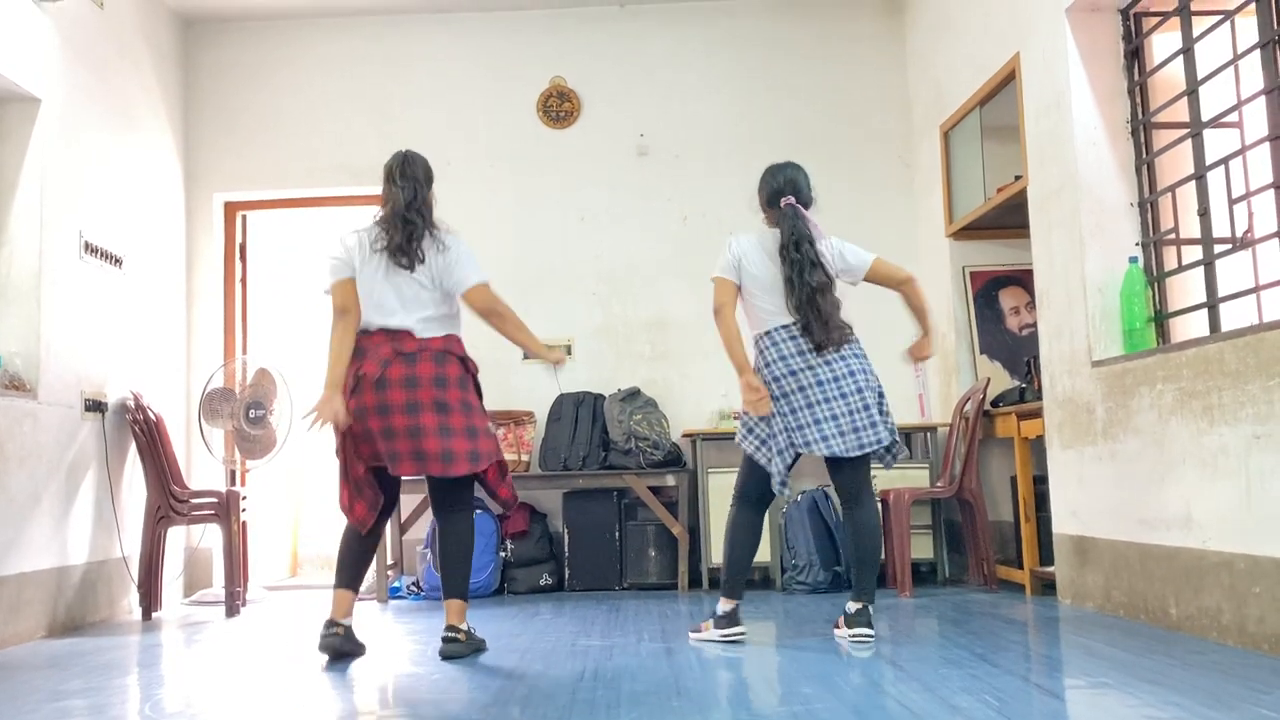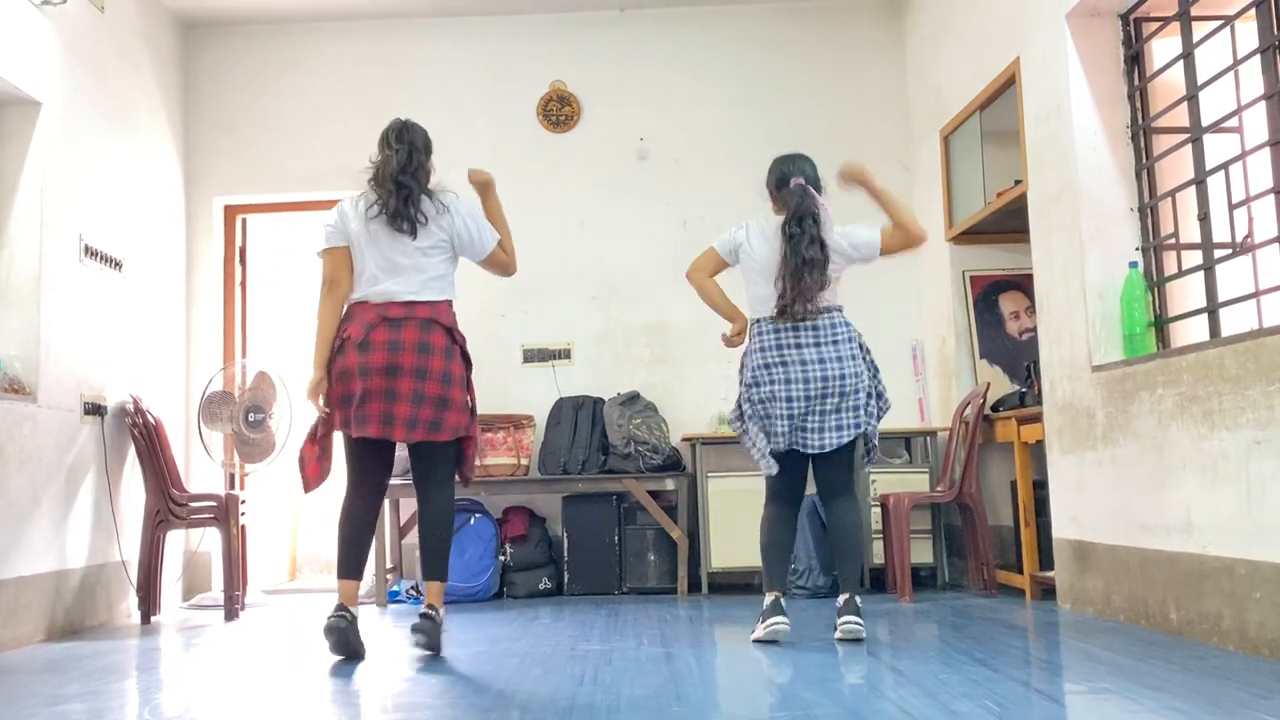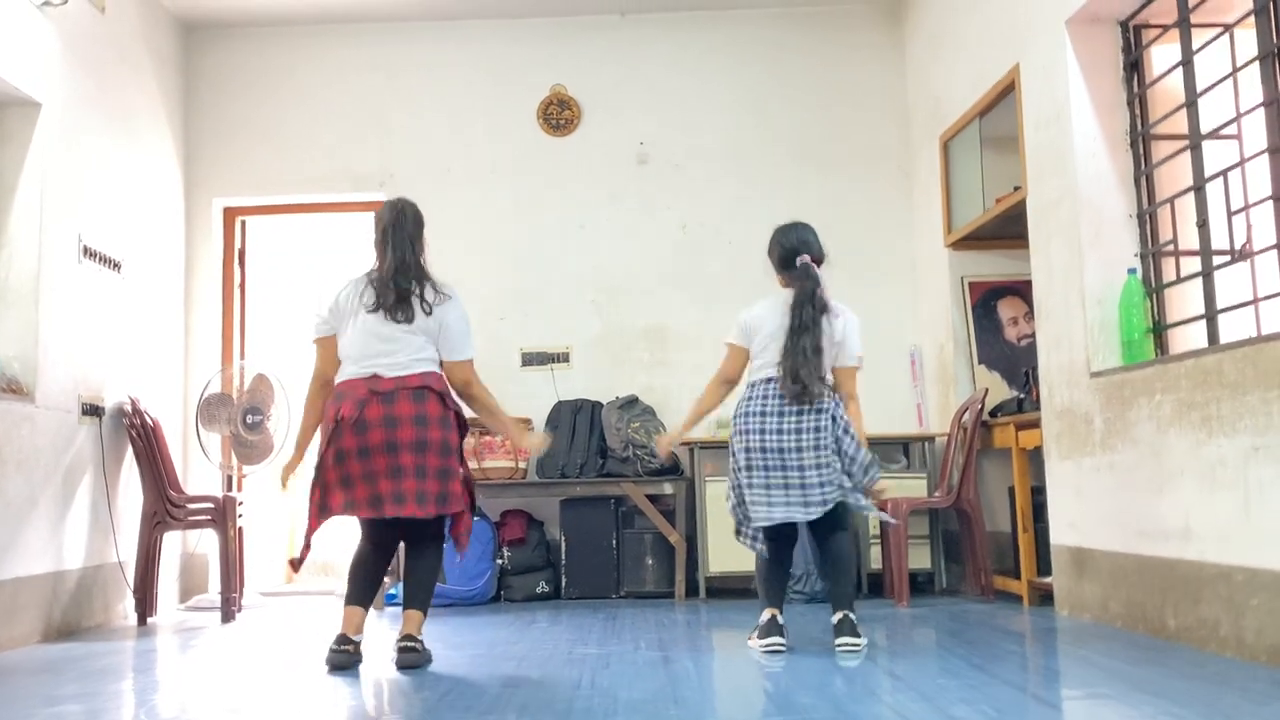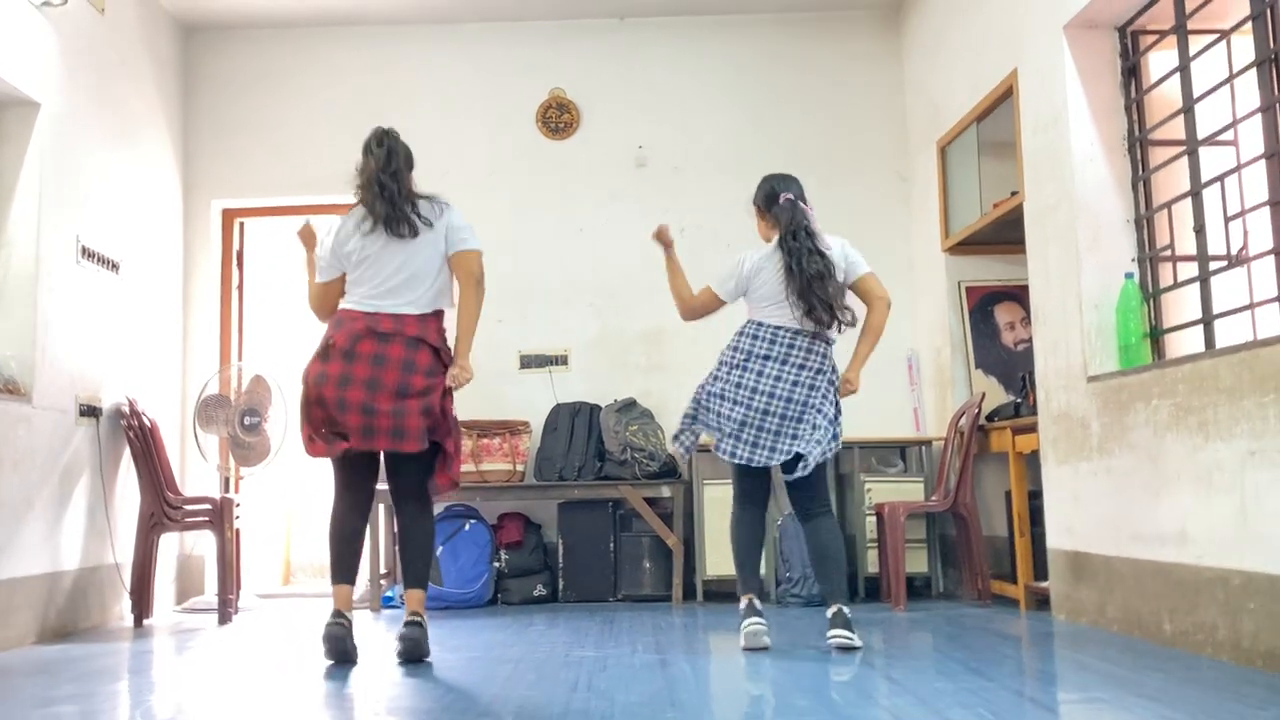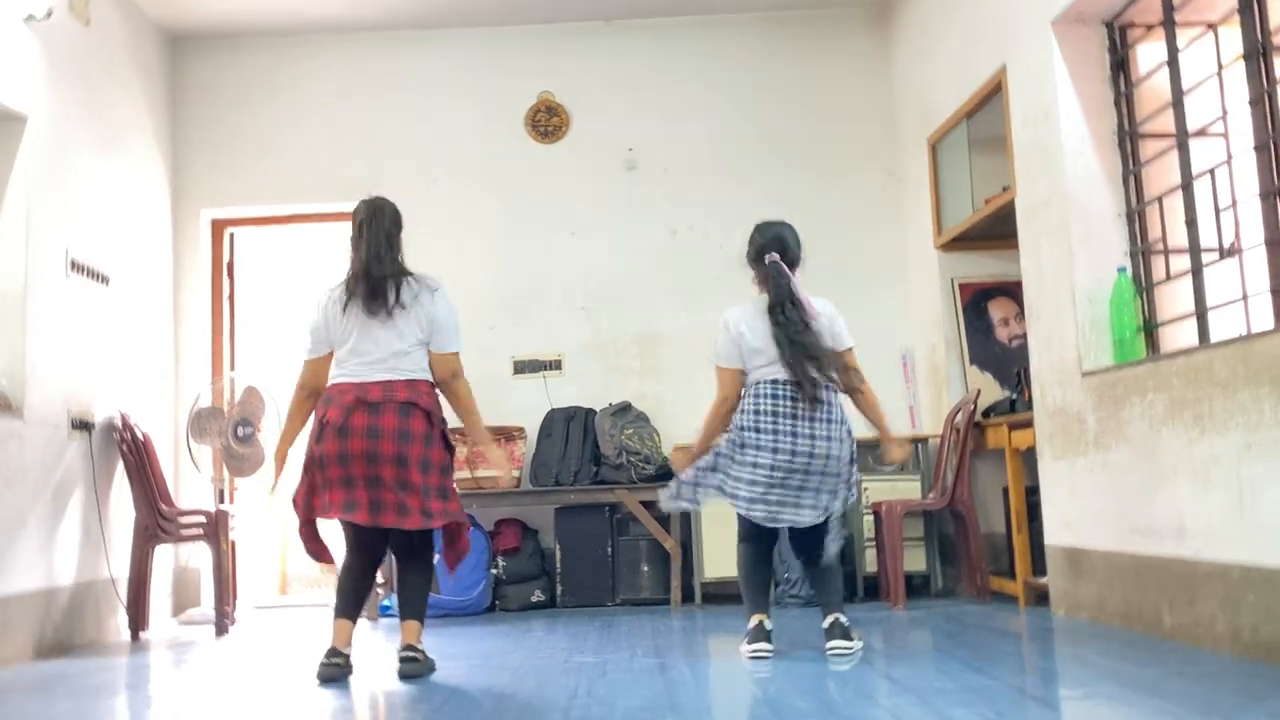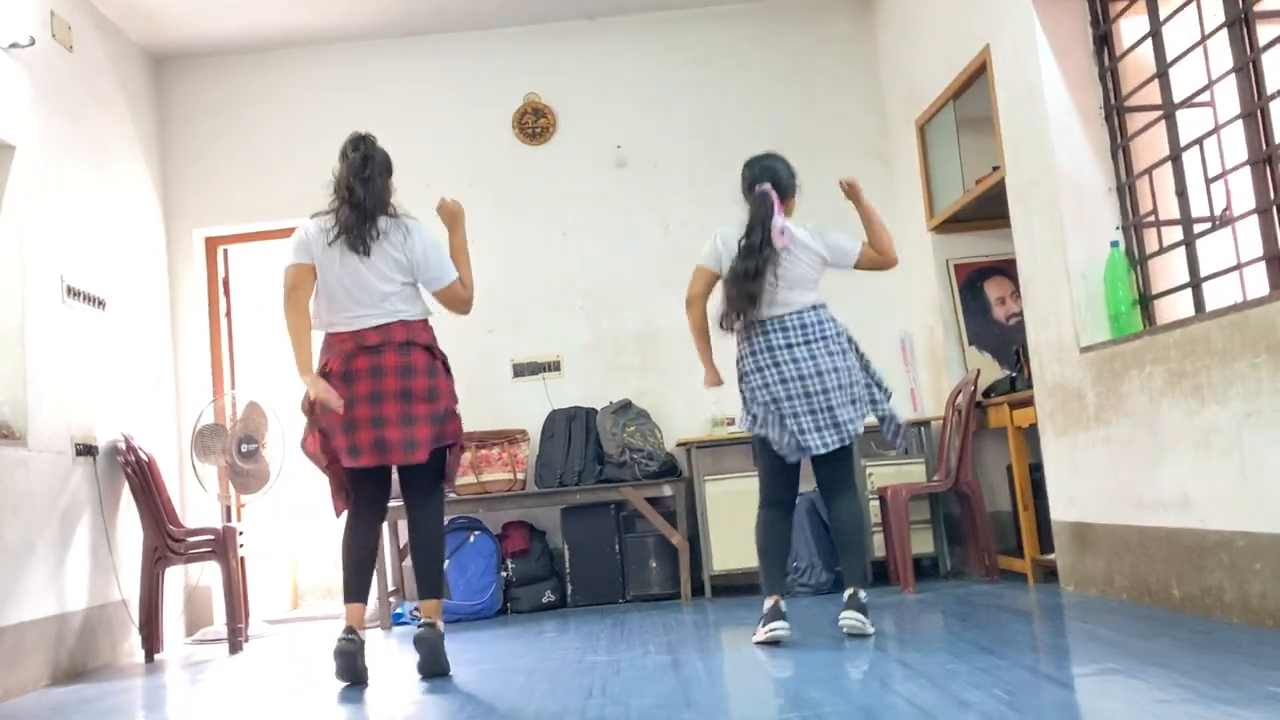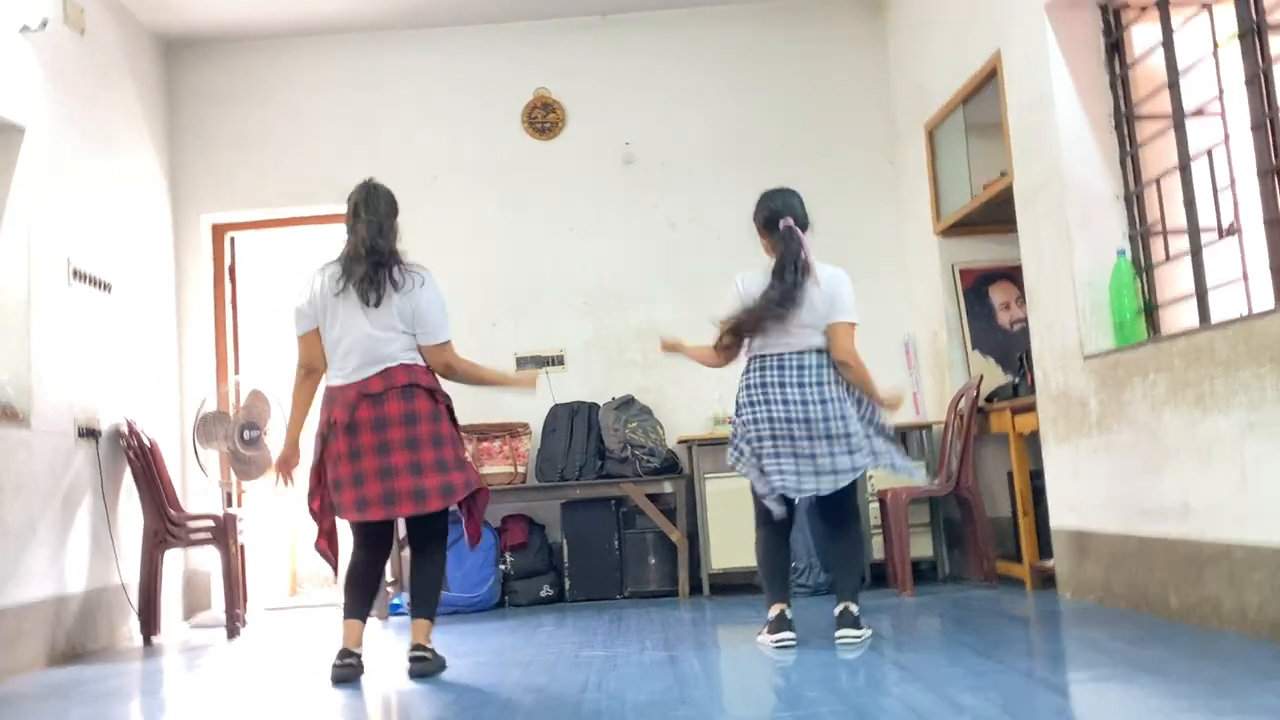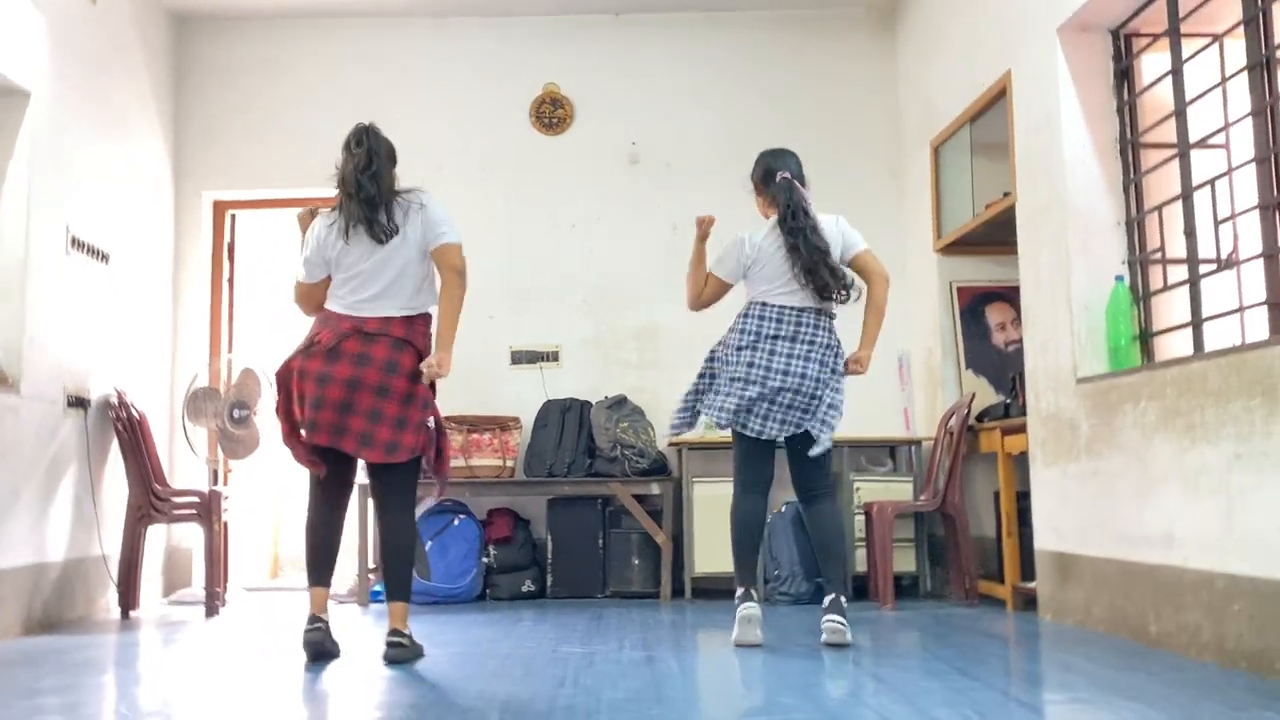
dt=0.3s
person 1, frame 1
left shoulder: (353, 243)
right shoulder: (447, 244)
left elbow: (344, 314)
right elbow: (484, 303)
left wrist: (333, 388)
right wrist: (536, 346)
left hip: (375, 374)
right hip: (441, 375)
left knee: (371, 504)
right knee: (454, 506)
left ankle: (338, 622)
right ankle: (456, 626)
person 1, frame 2
left shoulder: (348, 212)
right shoulder: (450, 208)
left elbow: (333, 290)
right elbow: (506, 264)
left wrist: (320, 366)
right wrist: (488, 193)
left hip: (364, 347)
right hip: (429, 347)
left knee: (365, 486)
right knee: (434, 485)
left ankle: (345, 608)
right ankle: (431, 609)
person 1, frame 3
left shoulder: (346, 295)
right shoulder: (442, 299)
left elbow: (323, 377)
right elbow: (461, 379)
left wrist: (299, 447)
right wrist: (511, 427)
left hip: (355, 417)
right hip: (421, 417)
left knee: (376, 539)
right knee: (425, 536)
left ankle: (348, 638)
right ankle: (410, 637)
person 1, frame 4
left shoulder: (347, 226)
right shoulder: (443, 216)
left elbow: (323, 306)
right elbow: (471, 280)
left wrist: (312, 252)
right wrist: (462, 354)
left hip: (351, 356)
right hip: (413, 358)
left knee: (352, 492)
right knee: (413, 496)
left ankle: (340, 615)
right ankle: (414, 616)
person 1, frame 5
left shoulder: (335, 300)
right shoulder: (427, 294)
left elbow: (312, 381)
right elbow: (447, 374)
left wrist: (283, 445)
right wrist: (483, 437)
left hip: (344, 423)
right hip: (407, 422)
left knee: (363, 549)
right knee: (415, 546)
left ankle: (337, 649)
right ankle: (410, 646)
person 1, frame 6
left shoulder: (311, 234)
right shoulder: (408, 232)
left elbow: (296, 300)
right elbow: (461, 300)
left wrist: (307, 374)
right wrist: (457, 230)
left hip: (347, 370)
right hip: (409, 365)
left knee: (364, 507)
right knee: (424, 500)
left ankle: (352, 632)
right ankle: (430, 623)
person 1, frame 7
left shoulder: (321, 283)
right shoulder: (416, 282)
left elbow: (310, 368)
right elbow: (441, 361)
left wrist: (291, 439)
right wrist: (506, 378)
left hip: (348, 419)
right hip: (411, 409)
left knee: (370, 544)
right knee: (428, 536)
left ankle: (350, 648)
right ankle: (422, 645)
person 1, frame 8
left shoulder: (327, 225)
right shoulder: (423, 208)
left elbow: (309, 303)
right elbow: (454, 270)
right wrist: (444, 346)
left hip: (334, 356)
right hip: (399, 358)
left knee: (328, 489)
right knee: (396, 500)
left ankle: (317, 620)
right ankle: (398, 631)
person 2, frame 1
left shoulder: (742, 248)
right shoulder: (831, 248)
left elbow: (721, 311)
right elbow: (904, 281)
left wrist: (748, 378)
right wrist: (925, 333)
left hip: (781, 373)
right hip: (842, 370)
left knee: (751, 499)
right knee: (856, 495)
left ankle: (727, 611)
right ankle: (859, 609)
person 2, frame 2
left shoulder: (749, 234)
right shoulder: (839, 236)
left elbow: (696, 273)
right elbow: (914, 236)
left wrist: (737, 318)
right wrist: (870, 185)
left hip: (771, 364)
right hip: (833, 359)
left knee: (782, 495)
right knee: (839, 491)
left ankle: (773, 601)
right ankle: (849, 599)
person 2, frame 3
left shoulder: (759, 312)
right shoulder: (841, 317)
left elbow: (724, 380)
right elbow: (847, 395)
left wrist: (681, 430)
right wrist: (858, 451)
left hip: (760, 426)
right hip: (817, 428)
left knee: (777, 536)
right knee: (832, 528)
left ankle: (771, 619)
right ankle: (845, 620)
person 2, frame 4
left shoulder: (751, 261)
right shoulder: (836, 250)
left elbow: (690, 309)
right elbow: (880, 301)
left wrist: (669, 252)
right wrist: (855, 367)
left hip: (749, 377)
right hip: (808, 387)
left knee: (749, 500)
right knee: (814, 506)
left ankle: (750, 604)
right ankle: (838, 612)
person 2, frame 5
left shoulder: (735, 320)
right shoulder: (823, 311)
left elbow: (727, 398)
right elbow: (855, 383)
left wrist: (696, 450)
right wrist: (888, 435)
left hip: (760, 433)
right hip: (819, 434)
left knee: (756, 537)
right knee: (814, 537)
left ankle: (758, 625)
right ankle: (835, 621)
person 2, frame 6
left shoulder: (726, 242)
right shoulder: (815, 239)
left elbow: (694, 301)
right elbow: (887, 257)
left wrist: (708, 363)
right wrist: (860, 202)
left hip: (764, 371)
right hip: (823, 360)
left knee: (776, 498)
right knee: (839, 486)
left ankle: (773, 606)
right ankle: (854, 595)
person 2, frame 7
left shoulder: (748, 285)
right shoulder: (833, 280)
left elbow: (722, 354)
right elbow: (845, 355)
left wrist: (681, 348)
right wrist: (879, 397)
left hip: (765, 407)
right hip: (826, 403)
left knee: (773, 522)
right knee: (841, 517)
left ankle: (779, 614)
right ankle: (847, 610)
person 2, frame 8
left shoulder: (748, 242)
right shoulder: (834, 226)
left elbow: (697, 299)
right elbow: (879, 280)
left wrist: (699, 242)
right wrist: (865, 347)
left hip: (753, 360)
right hip: (814, 365)
left knee: (752, 484)
right knee: (818, 489)
left ankle: (746, 594)
right ankle: (835, 600)
